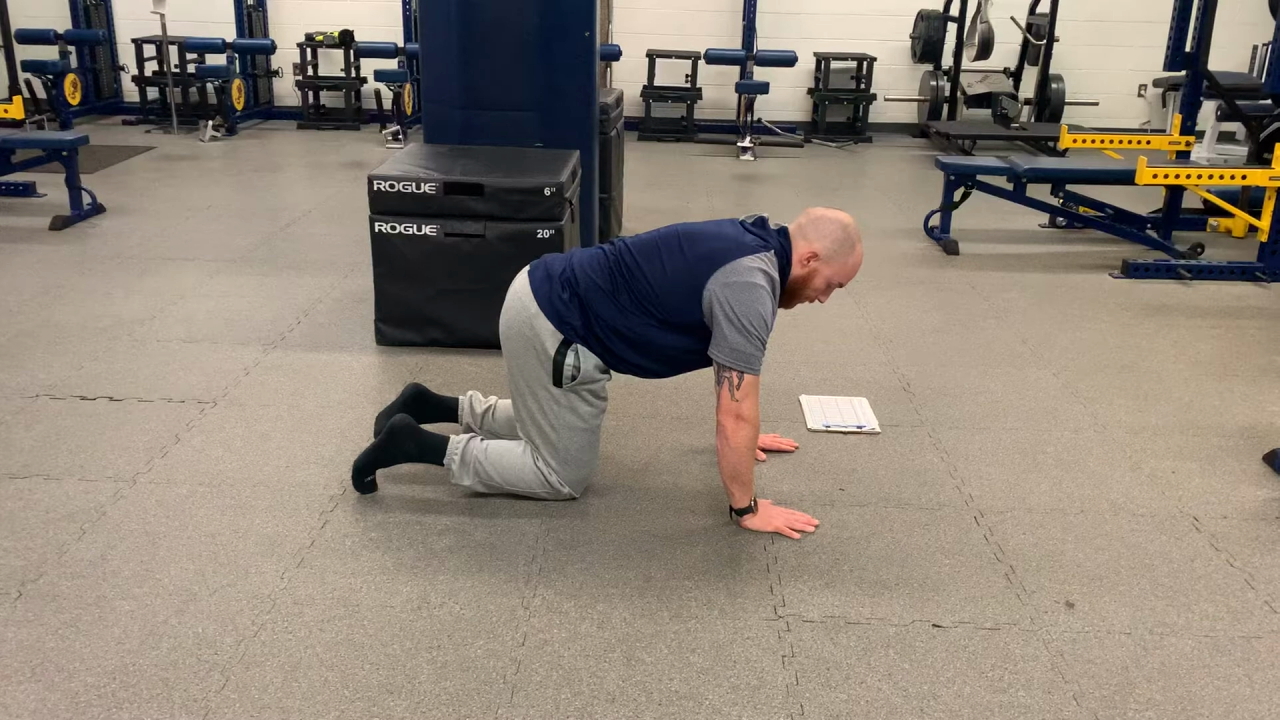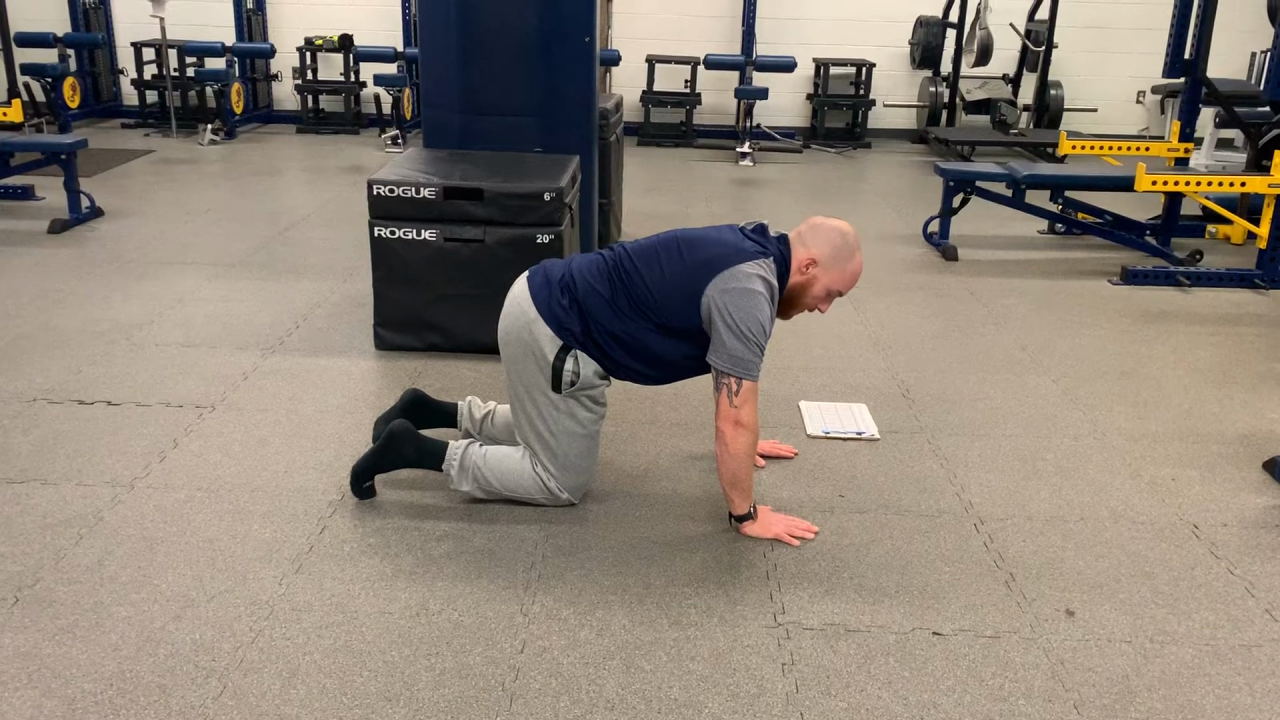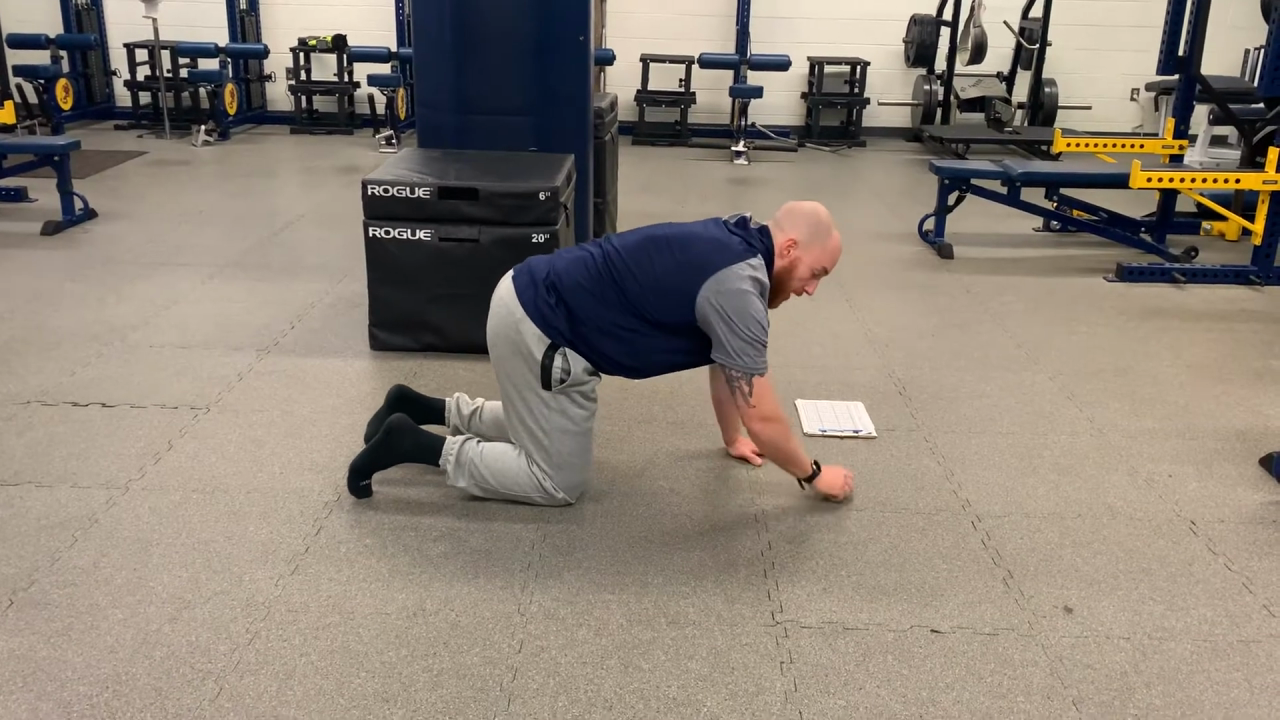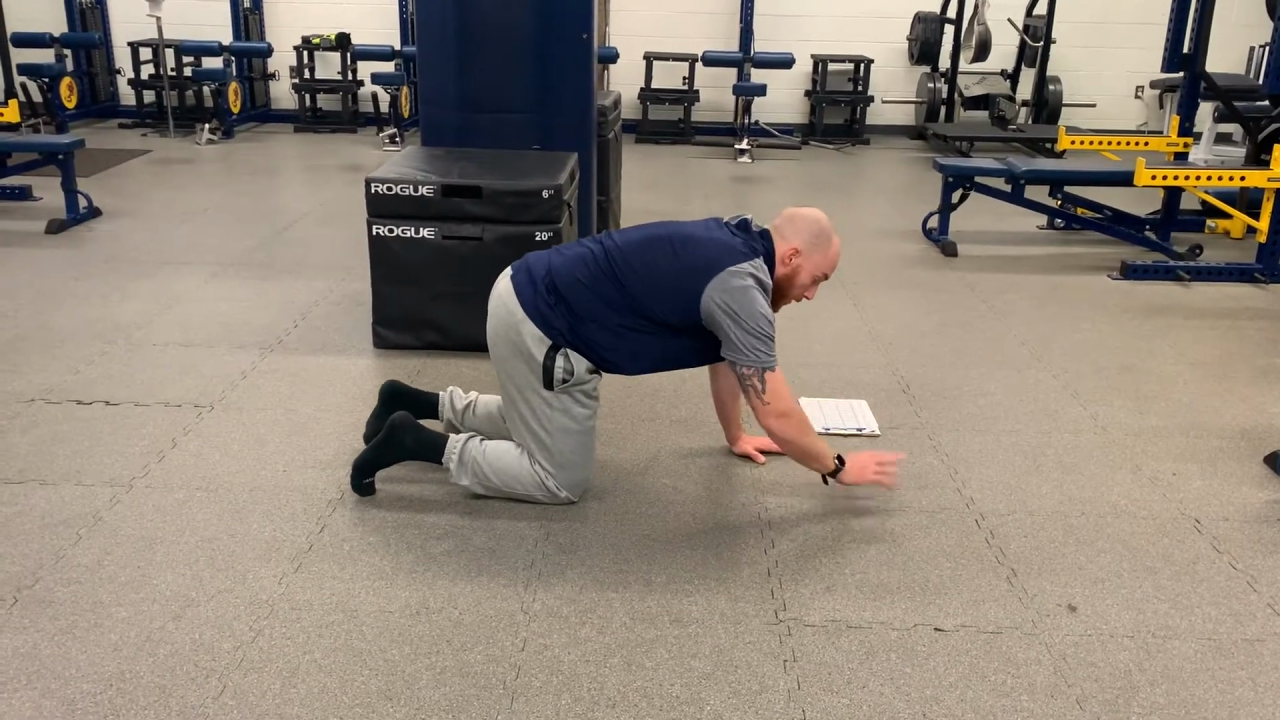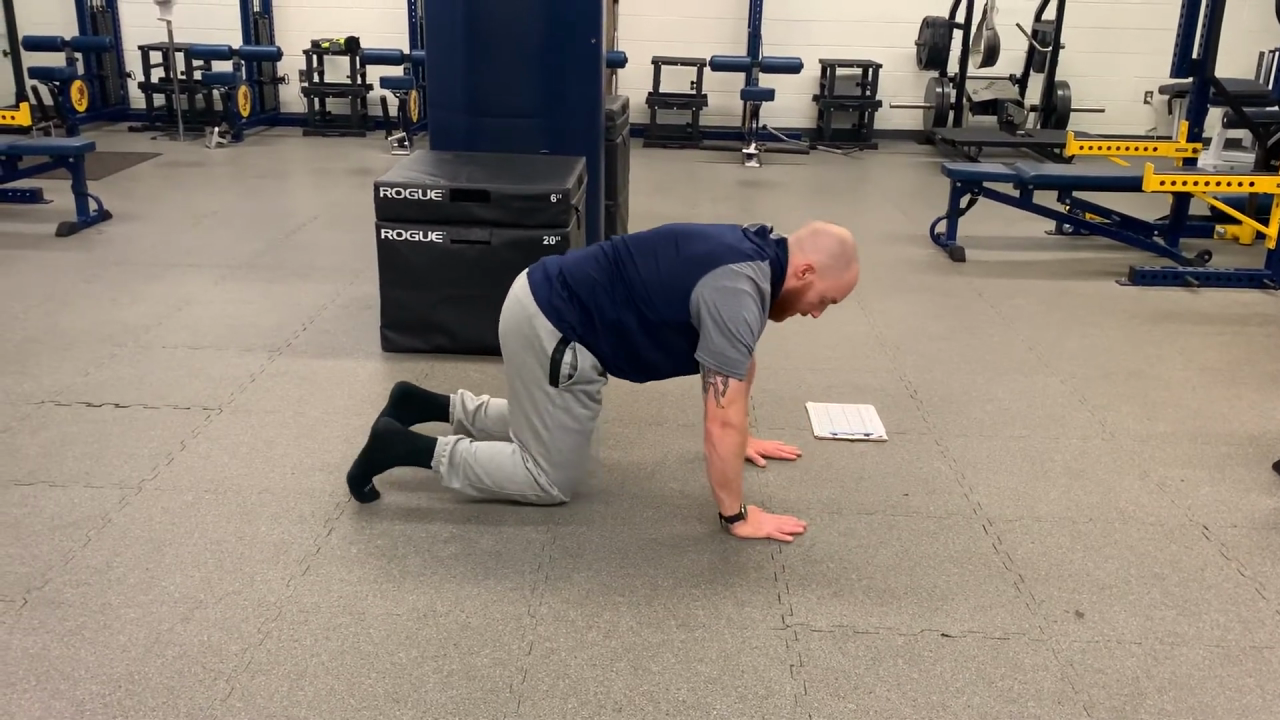
dt=1s
person 1, frame 1
left shoulder: (755, 244)
right shoulder: (750, 286)
right elbow: (736, 416)
left wrist: (742, 433)
right wrist: (746, 509)
left hip: (546, 300)
right hip: (553, 327)
left knee: (551, 429)
right knee: (563, 474)
left ankle: (438, 406)
right ankle: (419, 444)
person 1, frame 2
left shoulder: (755, 251)
right shoulder: (748, 291)
right elbow: (733, 421)
left wrist: (741, 440)
right wrist: (745, 515)
left hip: (545, 306)
right hip: (552, 333)
left knee: (551, 435)
right knee: (562, 480)
left ankle: (437, 411)
right ankle: (418, 450)
person 1, frame 3
left shoulder: (736, 246)
right shoulder: (738, 286)
left elbow: (724, 363)
right elbow: (762, 418)
left wrist: (734, 440)
right wrist: (813, 475)
left hip: (533, 303)
right hip: (541, 329)
left knee: (543, 428)
right knee: (558, 480)
left ankle: (422, 409)
right ankle: (420, 446)
person 1, frame 4
left shoulder: (738, 246)
right shoulder: (740, 288)
left elbow: (725, 356)
right elbow: (779, 416)
left wrist: (735, 435)
right wrist: (839, 468)
left hip: (529, 300)
right hip: (542, 328)
left knee: (542, 427)
right knee: (561, 479)
left ankle: (420, 404)
right ankle: (426, 443)
person 1, frame 5
left shoulder: (755, 252)
right shoulder: (737, 291)
left elbow: (740, 364)
right elbow: (721, 420)
left wrist: (741, 440)
right wrist: (737, 516)
left hip: (545, 304)
right hip: (551, 326)
left knee: (544, 429)
right knee: (551, 476)
left ankle: (425, 403)
right ankle: (408, 447)
